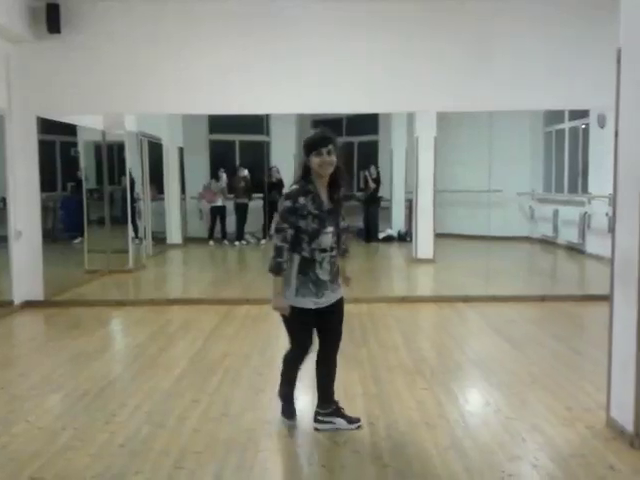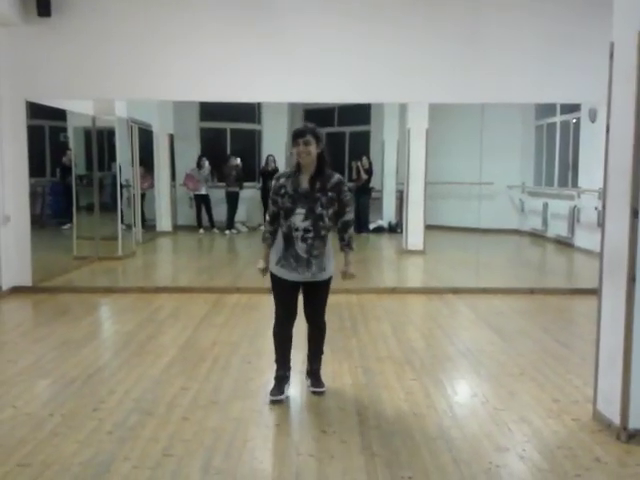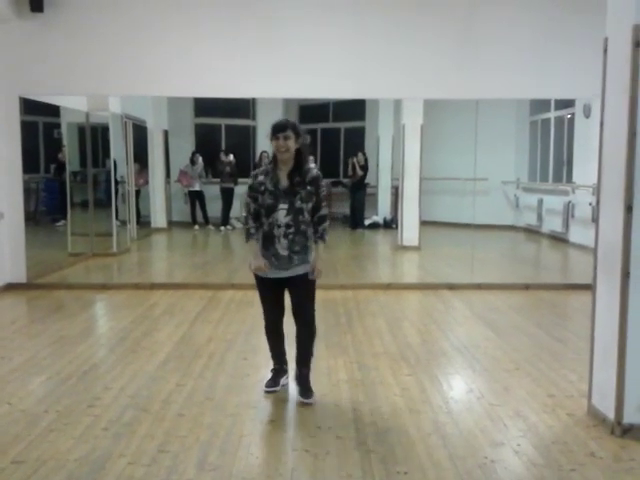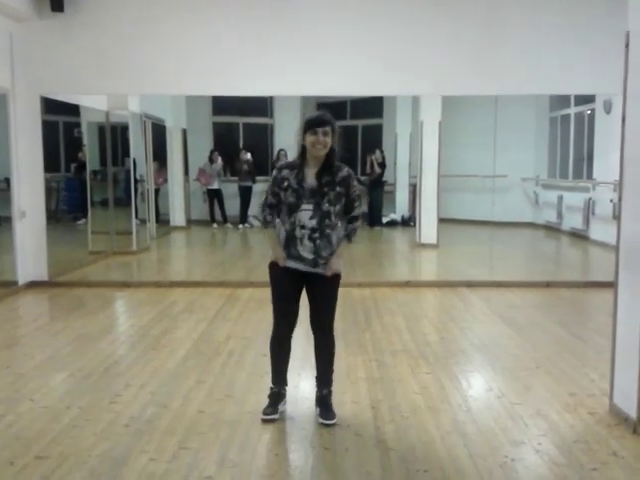
dt=0.7s
person 1, frame 1
left shoulder: (336, 192)
right shoulder: (295, 197)
right elbow: (281, 246)
left wrist: (341, 267)
right wrist: (278, 293)
left hip: (327, 284)
right hip: (298, 285)
left knee: (331, 346)
right knee: (301, 346)
left ankle: (326, 410)
right ankle: (286, 396)
person 1, frame 2
left shoulder: (335, 183)
right shoulder: (282, 181)
left elbow: (345, 223)
right elbow: (272, 220)
left wrist: (347, 261)
right wrist: (264, 257)
left hip: (319, 266)
right hip: (283, 264)
left knee: (316, 320)
right knee: (283, 320)
left ankle: (314, 371)
right ankle: (281, 377)
person 1, frame 3
left shoulder: (312, 177)
right shoulder: (259, 178)
left elbow: (320, 219)
right elbow: (251, 219)
left wrist: (317, 256)
right wrist: (256, 255)
left hip: (302, 263)
right hip: (268, 263)
left knee: (306, 319)
right knee: (272, 319)
left ankle: (303, 376)
right ankle: (279, 370)
person 1, frame 4
left shoulder: (343, 176)
right shoulder: (284, 171)
left elbow: (354, 217)
right elbow: (267, 208)
left wrist: (338, 254)
right wrist: (275, 244)
left hip: (325, 266)
right hip: (286, 262)
left knee: (323, 331)
right knee: (282, 328)
left ankle: (324, 397)
right ankle: (277, 393)
